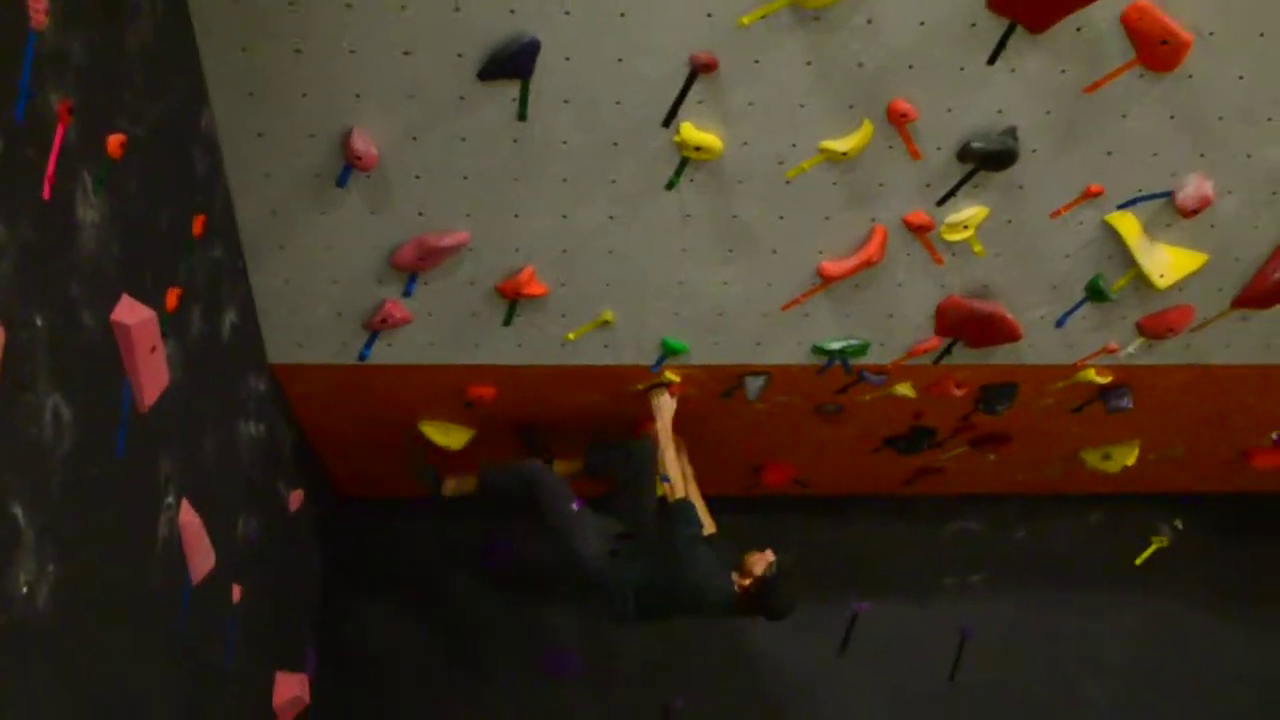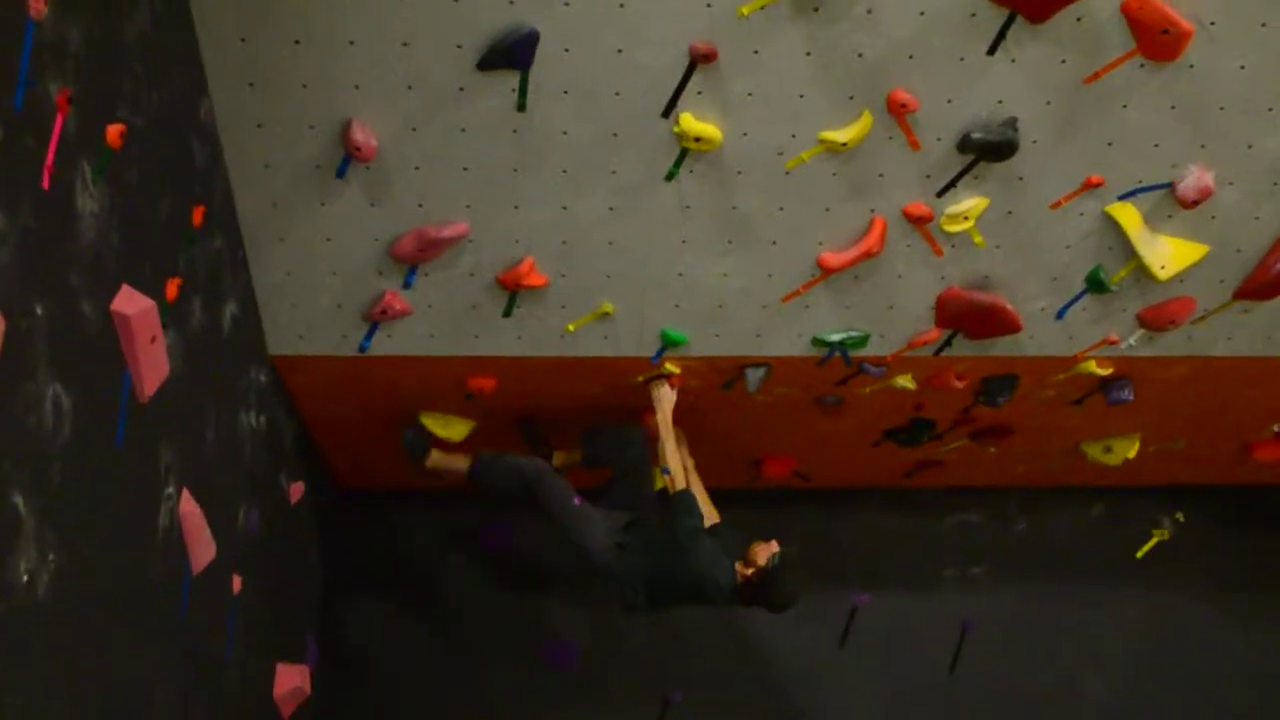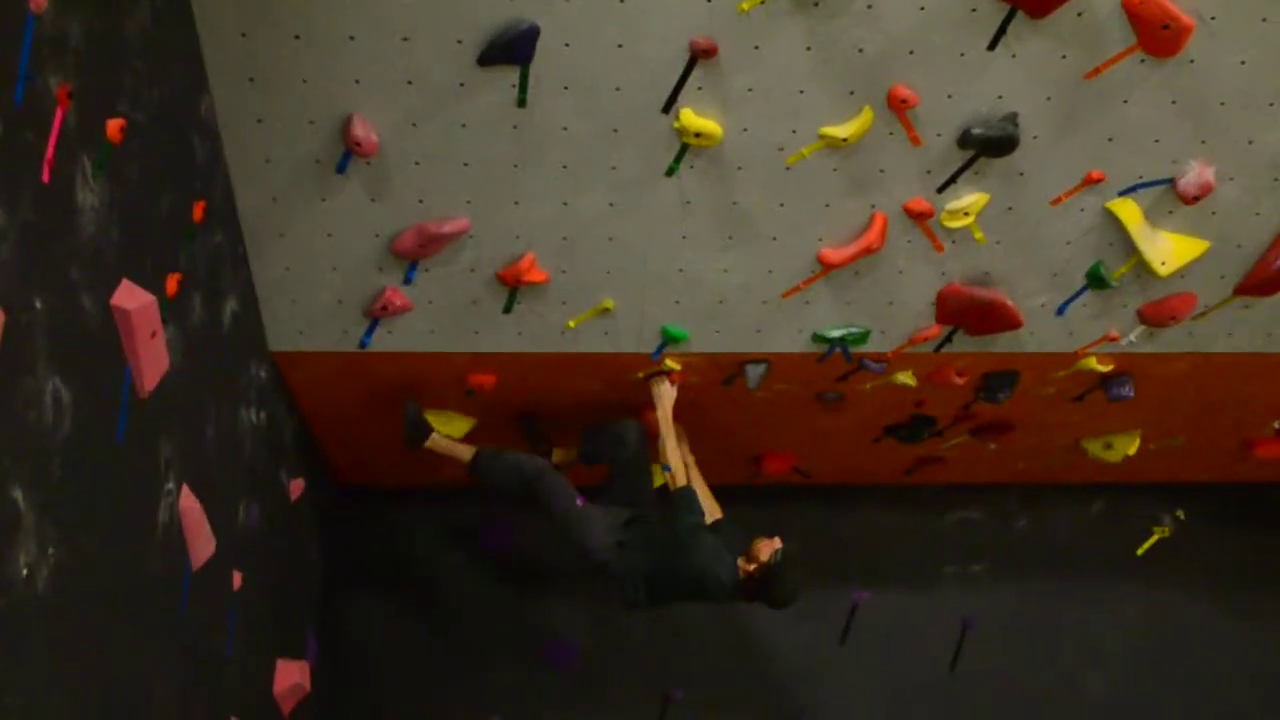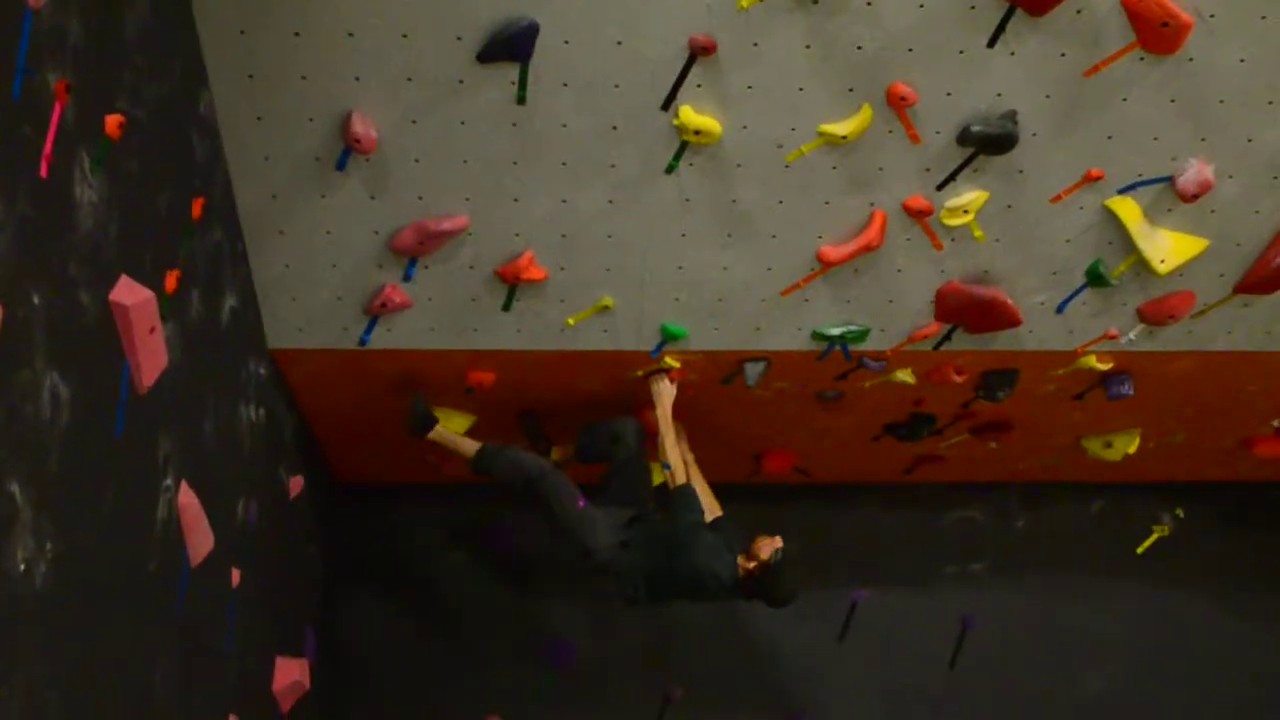
dt=0.1s
person 1, frame 1
left shoulder: (704, 578)
right shoulder: (726, 563)
left elbow: (676, 495)
right elbow: (708, 530)
left wrist: (663, 422)
right wrist: (685, 471)
left hip: (612, 561)
right hip: (642, 541)
left knee: (536, 476)
right knee: (641, 451)
left ankle: (450, 486)
right ankle: (557, 467)
person 1, frame 2
left shoulder: (707, 571)
right shoulder: (732, 549)
left elbow: (678, 489)
right elbow: (711, 520)
left wrist: (665, 414)
right wrist: (688, 463)
left hip: (618, 553)
right hip: (641, 528)
left knee: (537, 475)
right knee: (635, 439)
left ankle: (433, 458)
right ankle: (557, 458)
person 1, frame 3
left shoulder: (706, 565)
right shoulder: (734, 546)
left elbow: (677, 483)
right elbow: (713, 516)
left wrist: (664, 411)
right wrist: (688, 458)
left hip: (615, 547)
right hip: (642, 523)
left knee: (534, 472)
right knee: (629, 432)
left ankle: (429, 439)
right ankle: (553, 455)
person 1, frame 4
left shoulder: (707, 564)
right shoulder: (732, 546)
left elbow: (676, 481)
right elbow: (714, 514)
left wrist: (664, 408)
right wrist: (688, 456)
left hip: (618, 547)
right hip: (642, 522)
left knee: (539, 472)
right knee: (626, 430)
left ankle: (435, 432)
right ankle: (552, 453)
